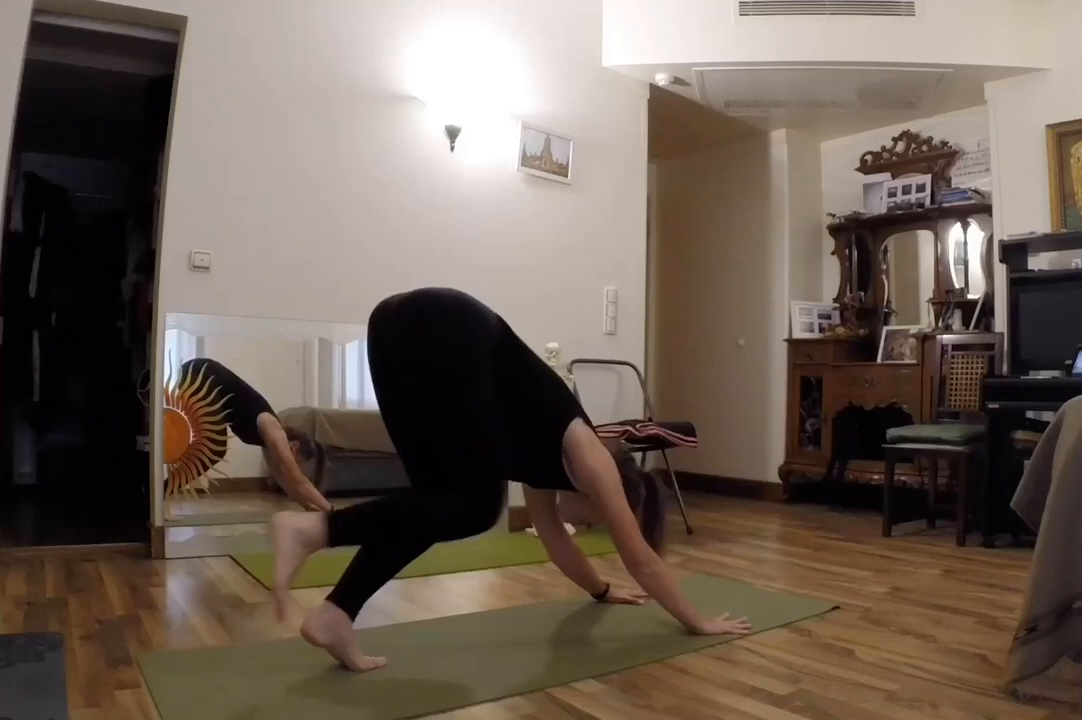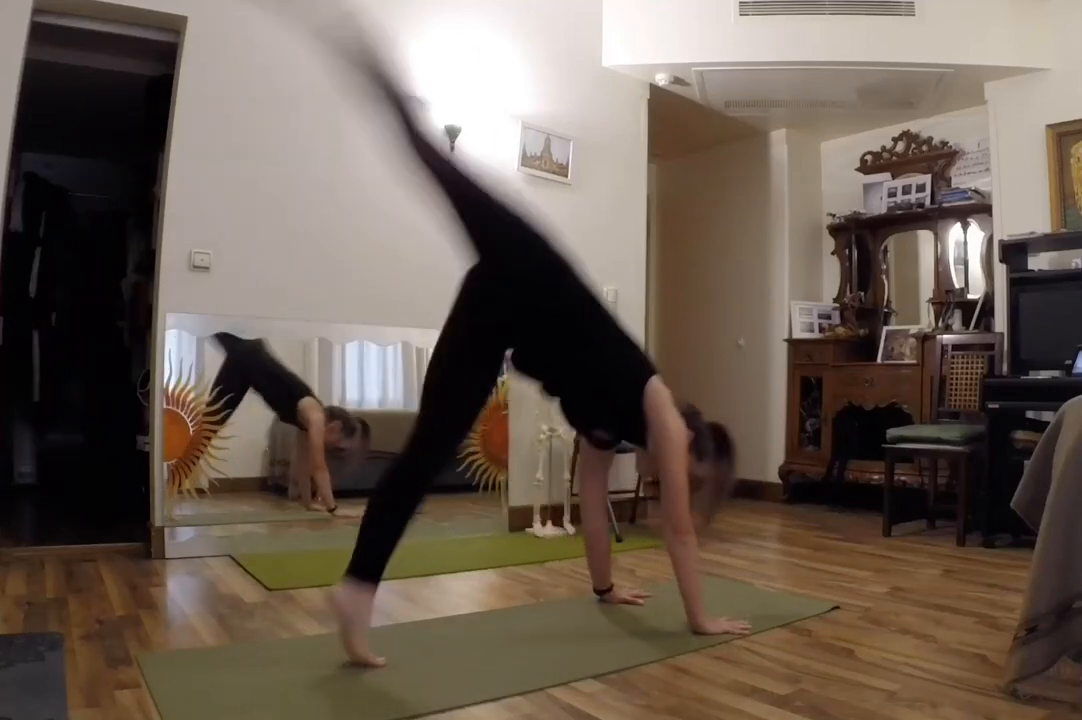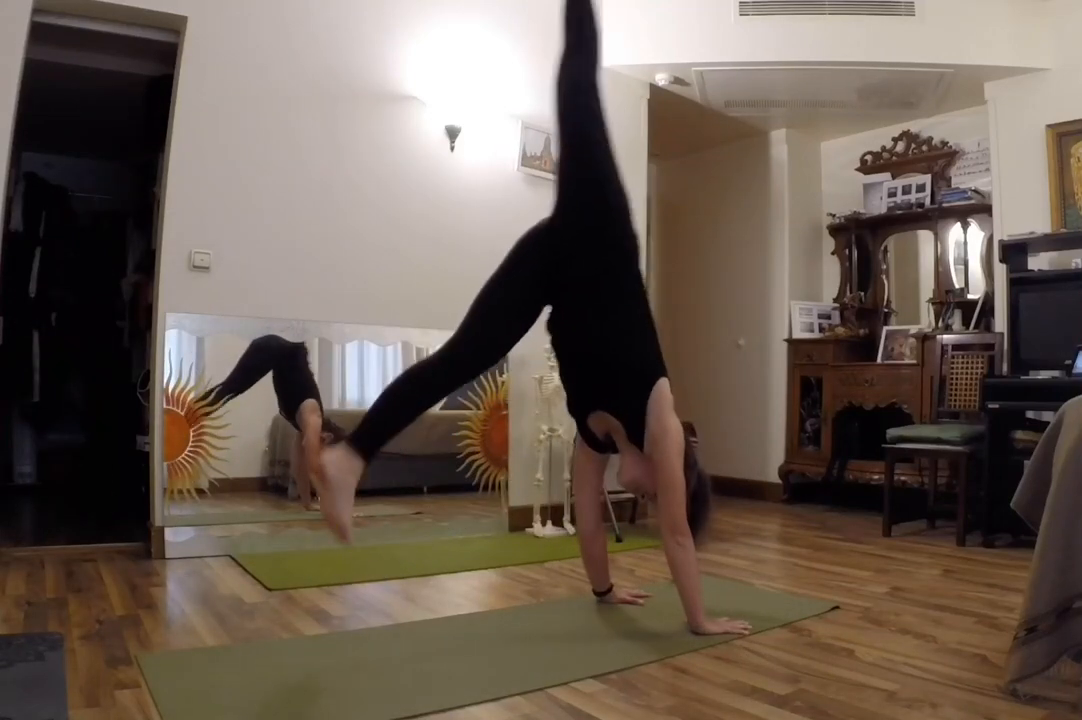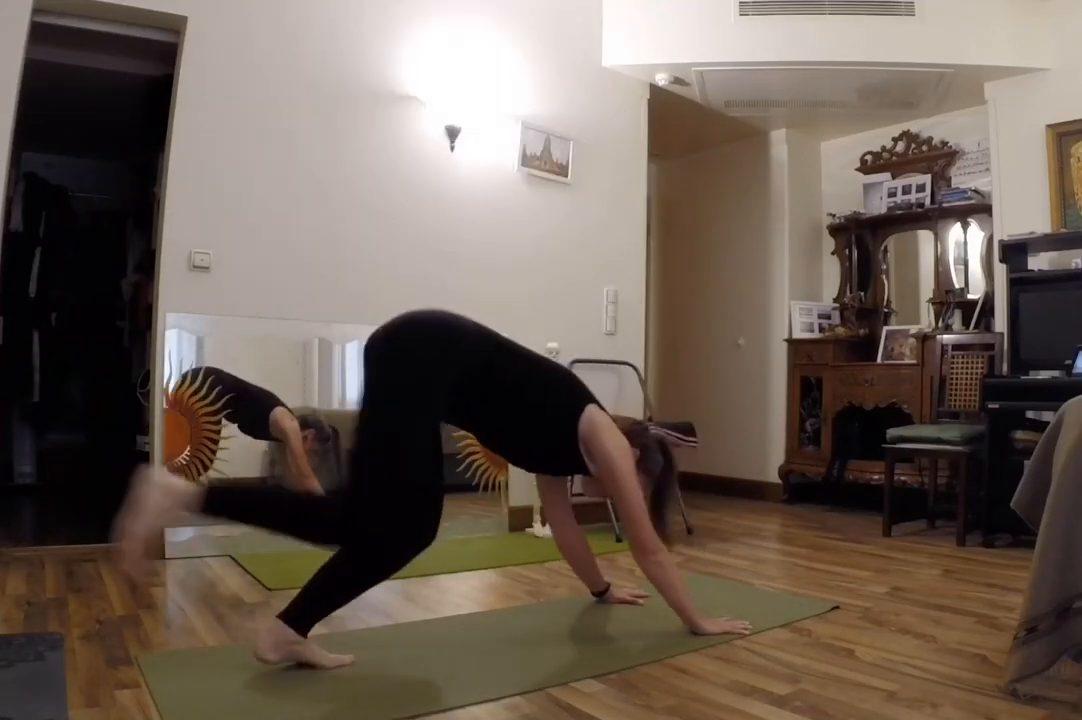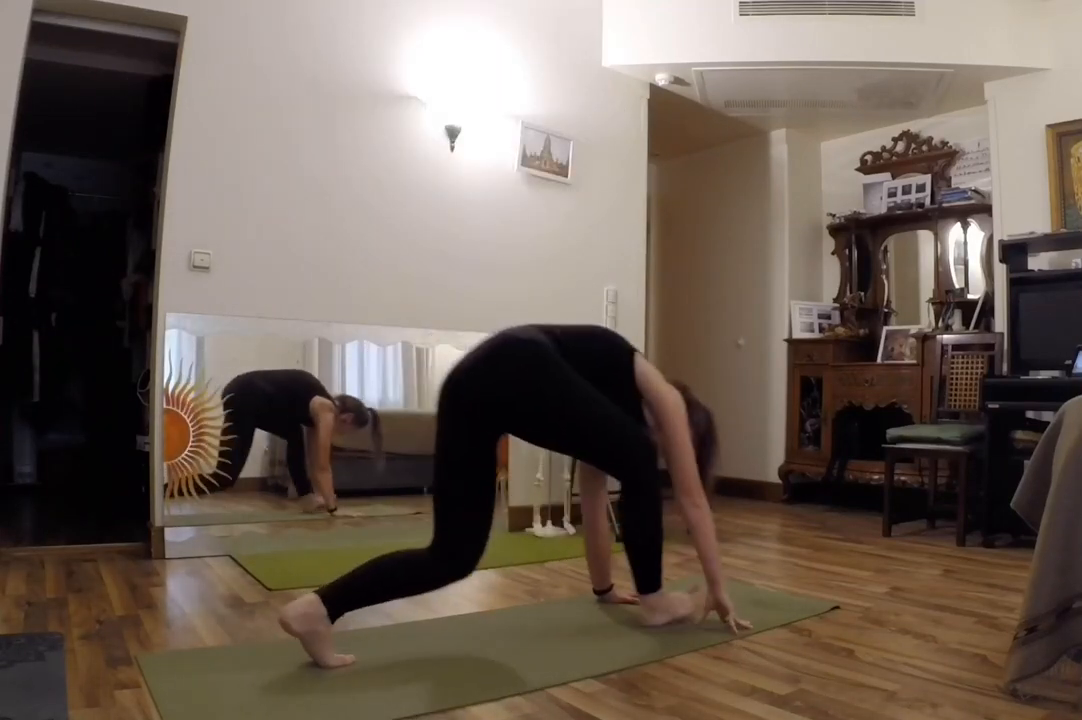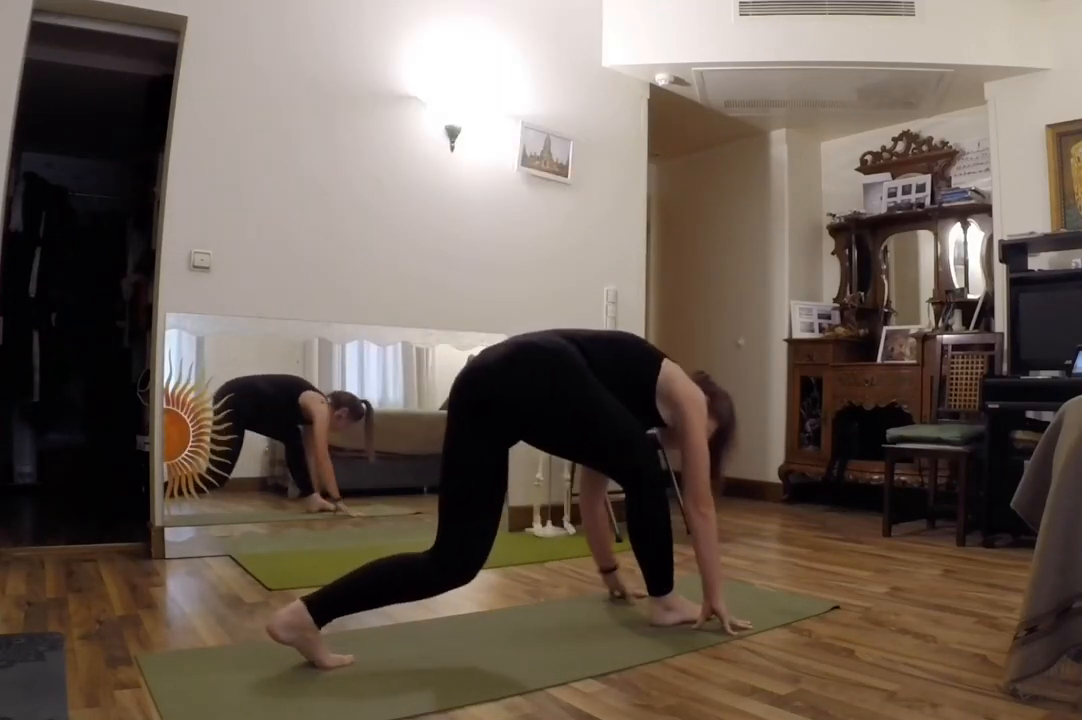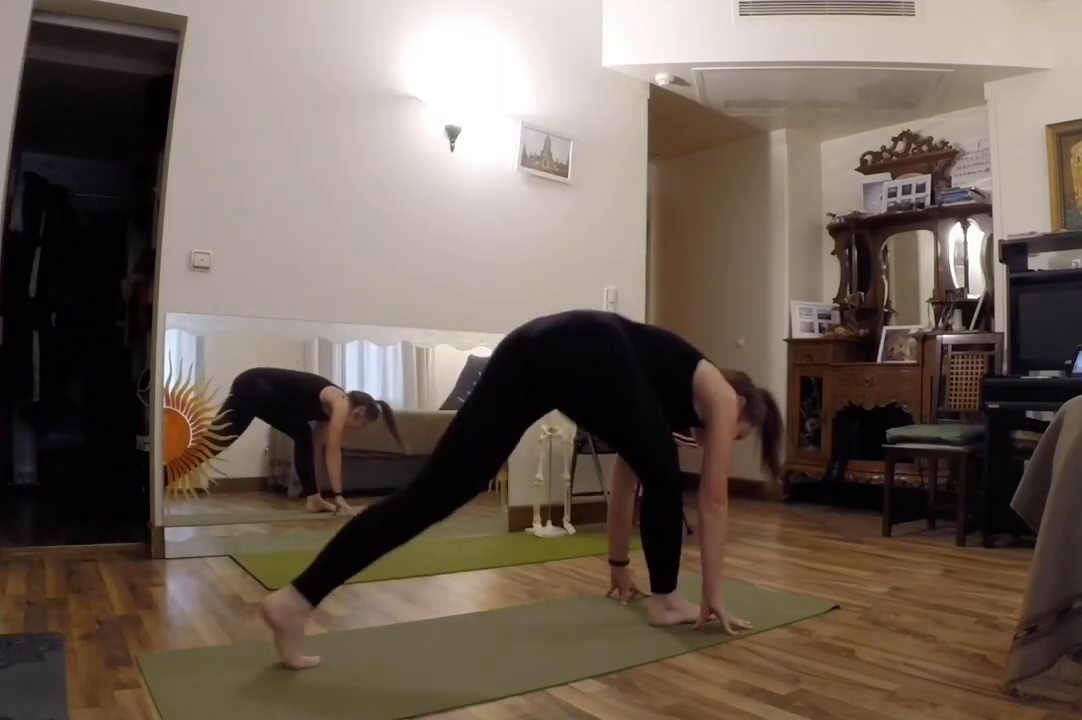
dt=0.7s
person 1, frame 1
left shoulder: (556, 457)
right shoulder: (589, 457)
left elbow: (554, 536)
right elbow: (641, 558)
left wrist: (602, 589)
right wrist: (699, 620)
left hip: (404, 323)
right hip: (441, 331)
left knee: (444, 500)
right knee: (477, 506)
left ankle: (335, 614)
right ankle: (312, 528)
person 1, frame 2
left shoulder: (604, 425)
right shoulder: (665, 424)
left elbow: (591, 508)
right elbow: (679, 527)
left wrist: (603, 586)
right wrist: (700, 618)
left hip: (519, 312)
right hip: (520, 294)
left knee: (432, 443)
left ankle: (358, 589)
person 1, frame 3
left shoulder: (600, 427)
right shoulder: (660, 423)
left elbow: (587, 516)
right elbow: (675, 533)
left wrist: (604, 588)
right wrist: (701, 621)
left hip: (556, 254)
right hip: (591, 241)
left knee: (457, 360)
right knee: (581, 90)
person 1, frame 4
left shoulder: (564, 445)
right shoulder: (604, 440)
left elbow: (561, 522)
right elbow: (648, 546)
left wrist: (602, 588)
right wrist: (696, 619)
left hip: (415, 349)
right hip: (428, 351)
left knee: (415, 526)
right knee: (362, 522)
left ankle: (288, 629)
right ankle: (177, 494)
person 1, frame 5
left shoulder: (609, 424)
right shoulder: (664, 398)
left elbow: (593, 500)
right elbow: (691, 495)
left wrist: (603, 587)
right wrist: (717, 588)
left hip: (467, 379)
right hip: (520, 370)
left knee: (452, 557)
right knee: (637, 468)
left ankle: (317, 608)
right ankle: (653, 599)
person 1, frame 6
left shoulder: (643, 384)
right shoulder: (688, 396)
left elbow: (591, 492)
right elbow: (700, 504)
left wrist: (609, 571)
right wrist: (714, 598)
left hip: (481, 379)
right hip: (541, 381)
left knee: (453, 562)
right knee: (644, 475)
left ankle: (305, 615)
right ankle: (664, 602)
person 1, frame 7
left shoulder: (677, 388)
right shoulder: (720, 395)
left elbow: (623, 483)
right elbow: (713, 502)
left wrist: (619, 565)
right wrist: (714, 599)
left hip: (532, 345)
right hip: (585, 353)
left knee: (433, 493)
right knee: (662, 476)
left ankle: (294, 599)
right ankle: (665, 601)
